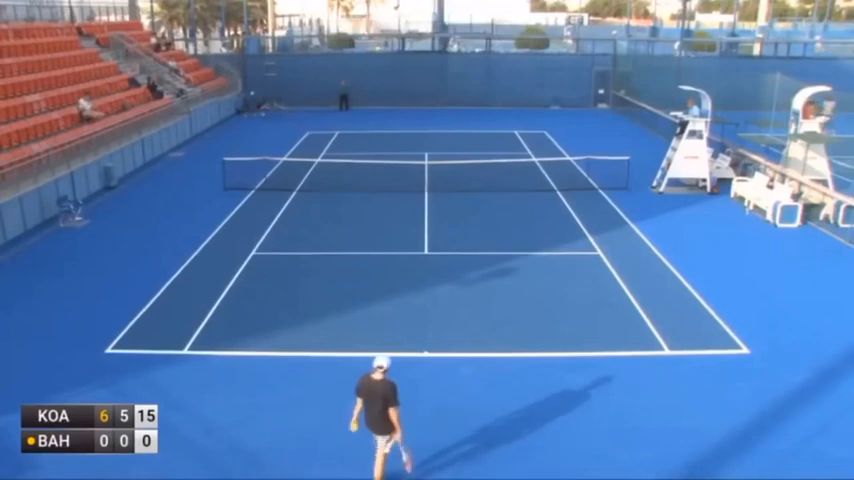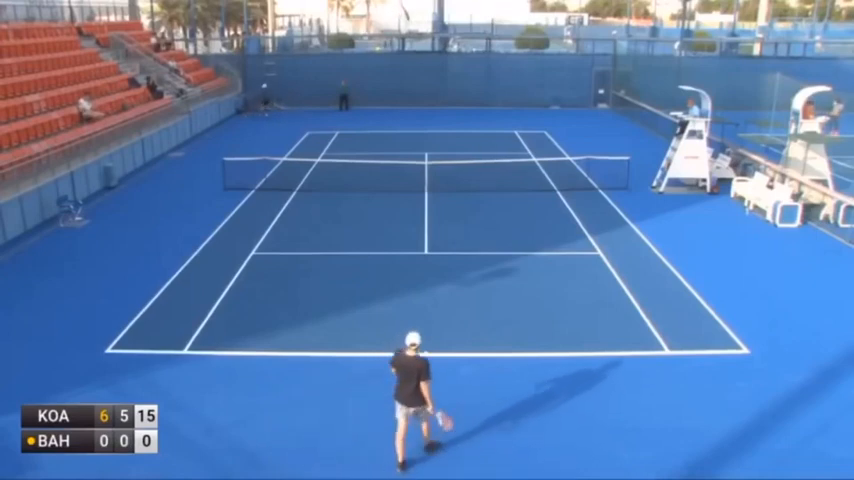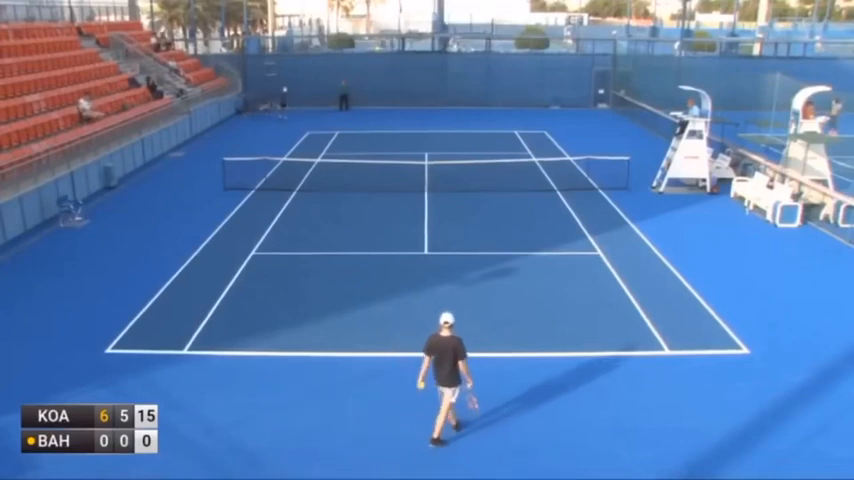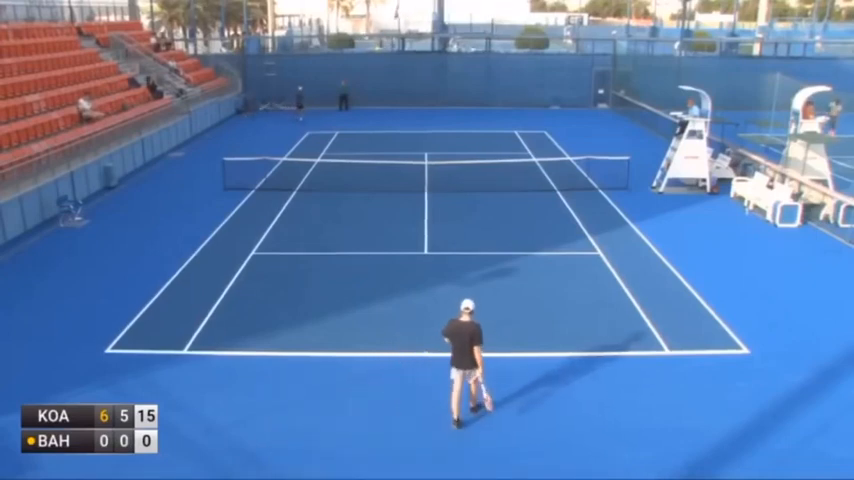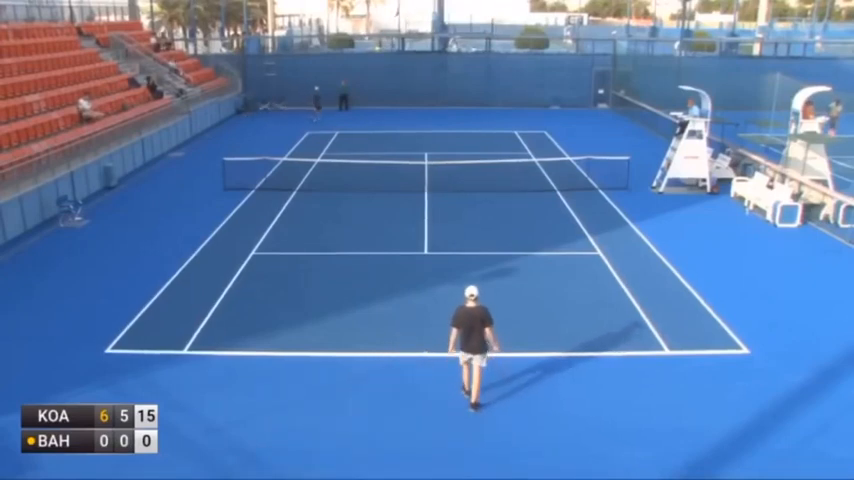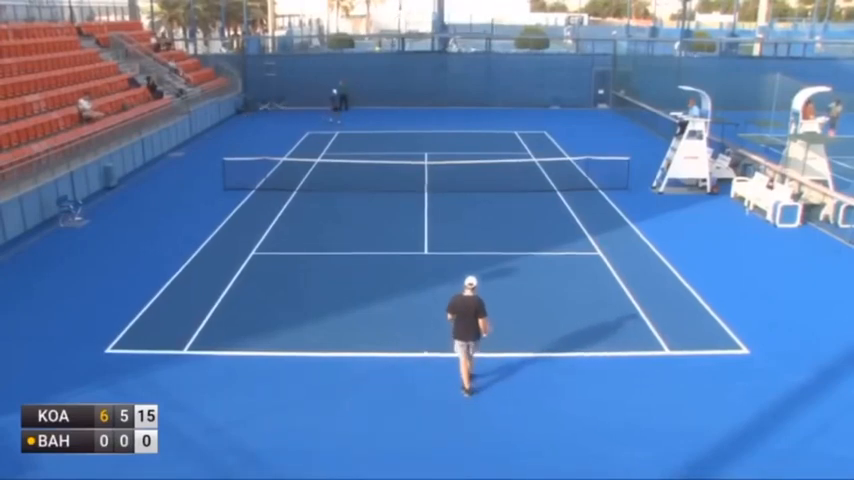
dt=0.7s
person 1, frame 1
left shoulder: (364, 380)
right shoulder: (389, 386)
left elbow: (359, 401)
right elbow: (393, 411)
left wrist: (355, 418)
right wrist: (398, 430)
left hip: (370, 423)
right hip: (385, 427)
left knee: (380, 449)
right knee: (381, 456)
person 1, frame 2
left shoulder: (398, 355)
right shoulder: (422, 362)
right elbow: (424, 385)
right wrist: (430, 403)
left hip: (401, 398)
right hip: (418, 401)
left knee: (401, 428)
right knee: (425, 420)
left ankle: (401, 461)
right ankle: (428, 445)
person 1, frame 3
left shoulder: (432, 339)
right shoulder: (457, 342)
left elbow: (427, 360)
right elbow: (462, 364)
left wrist: (421, 377)
right wrist: (469, 378)
left hip: (439, 378)
right hip: (452, 381)
left knee: (447, 402)
right knee: (445, 408)
left ankle: (454, 423)
right ankle: (435, 438)
person 1, frame 4
left shoulder: (452, 324)
right shoulder: (475, 327)
left elbow: (447, 339)
right elbow: (477, 349)
right wrist: (481, 367)
left hip: (456, 362)
right hip: (472, 363)
left knee: (456, 390)
right knee: (474, 383)
left ankle: (456, 419)
right ankle: (473, 406)
person 1, frame 5
left shoulder: (459, 311)
right shoulder: (483, 311)
left elbow: (455, 332)
right elbow: (489, 330)
left wrist: (451, 347)
right wrist: (494, 344)
left hip: (465, 347)
right hip: (480, 348)
left knee: (466, 367)
right knee: (477, 374)
left ankle: (467, 390)
right ankle: (474, 402)
person 1, frame 6
left shoulder: (455, 299)
right shoulder: (478, 301)
left elbow: (450, 317)
right elbow: (482, 321)
right wrist: (485, 331)
left hip: (459, 335)
right hip: (474, 335)
left knee: (463, 359)
right knee: (470, 356)
left ankle: (467, 388)
right ankle: (469, 375)
